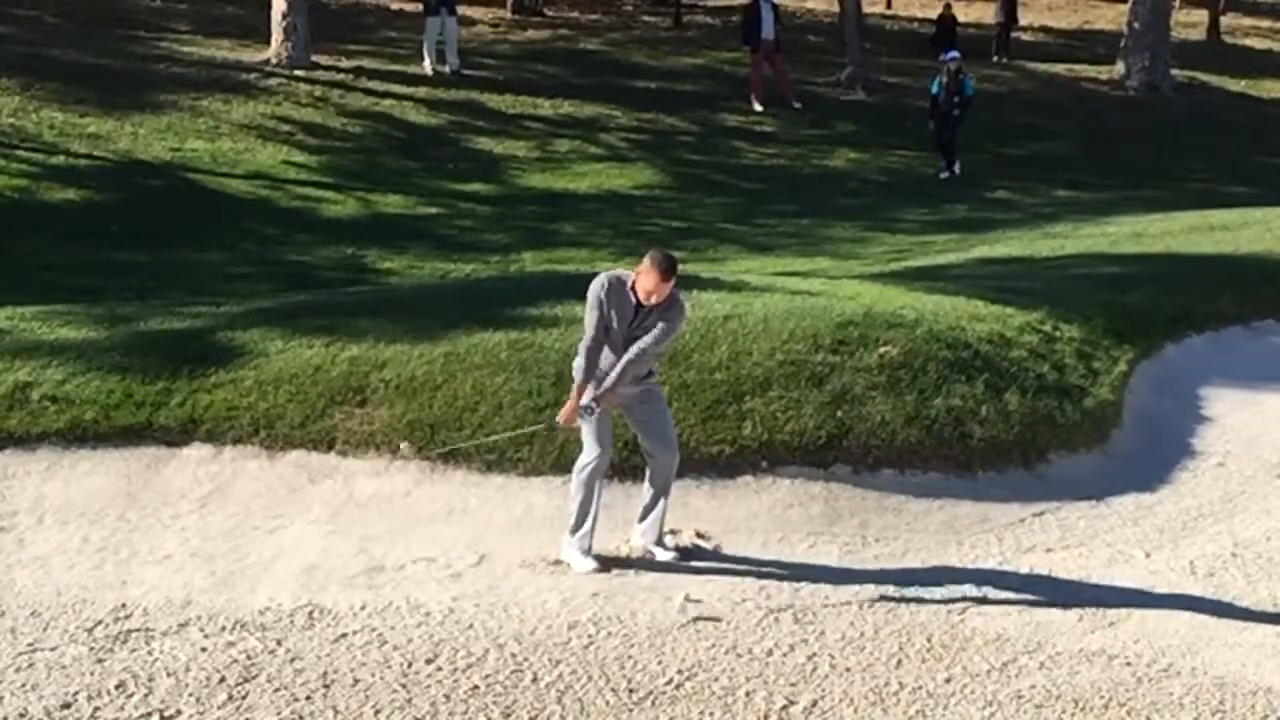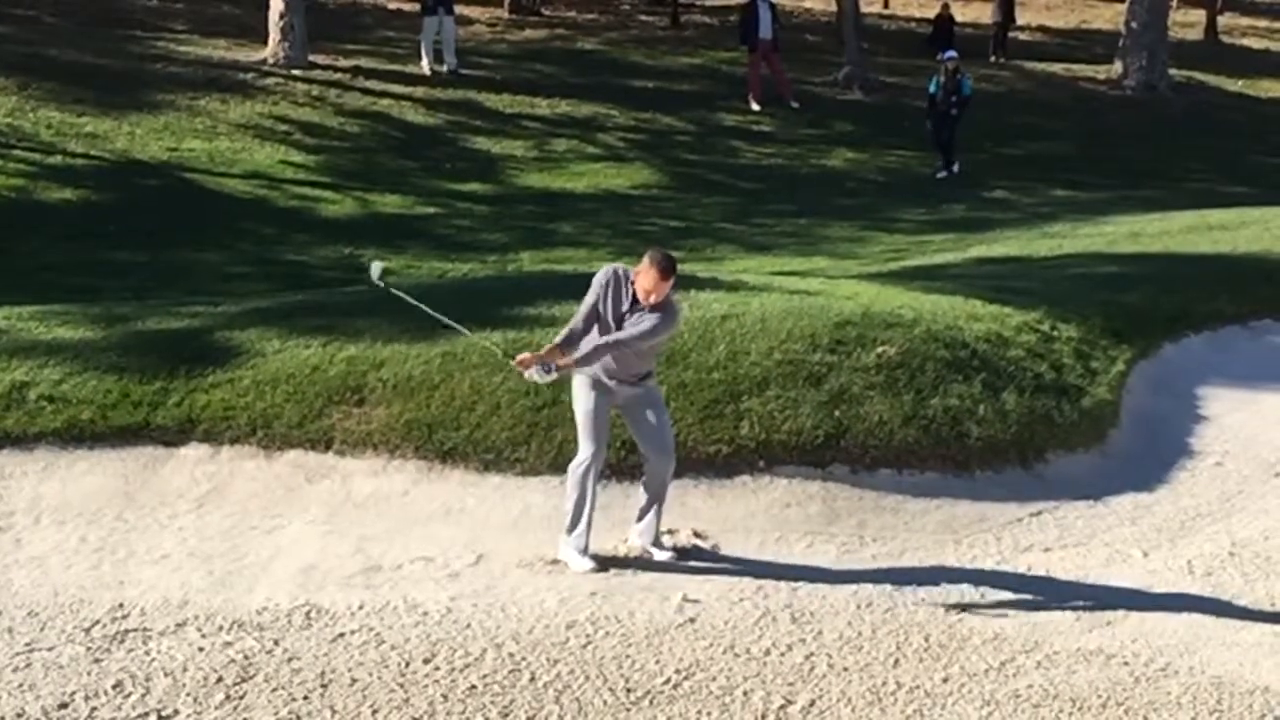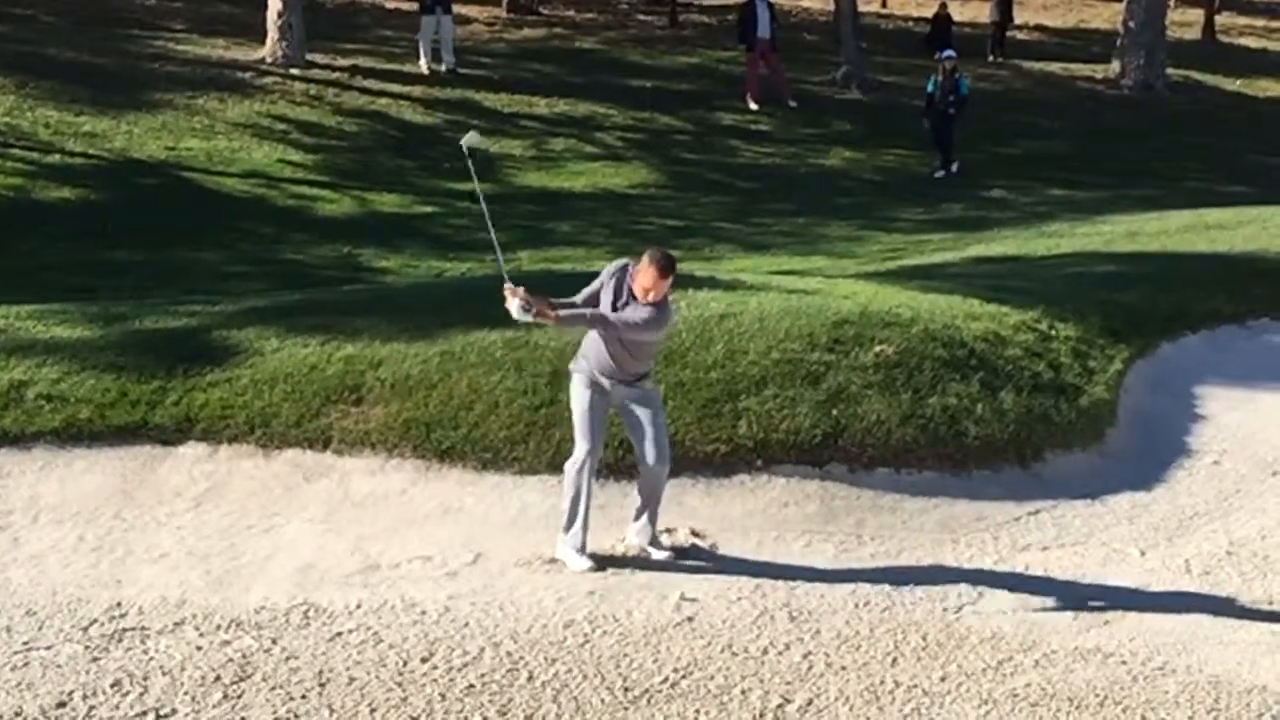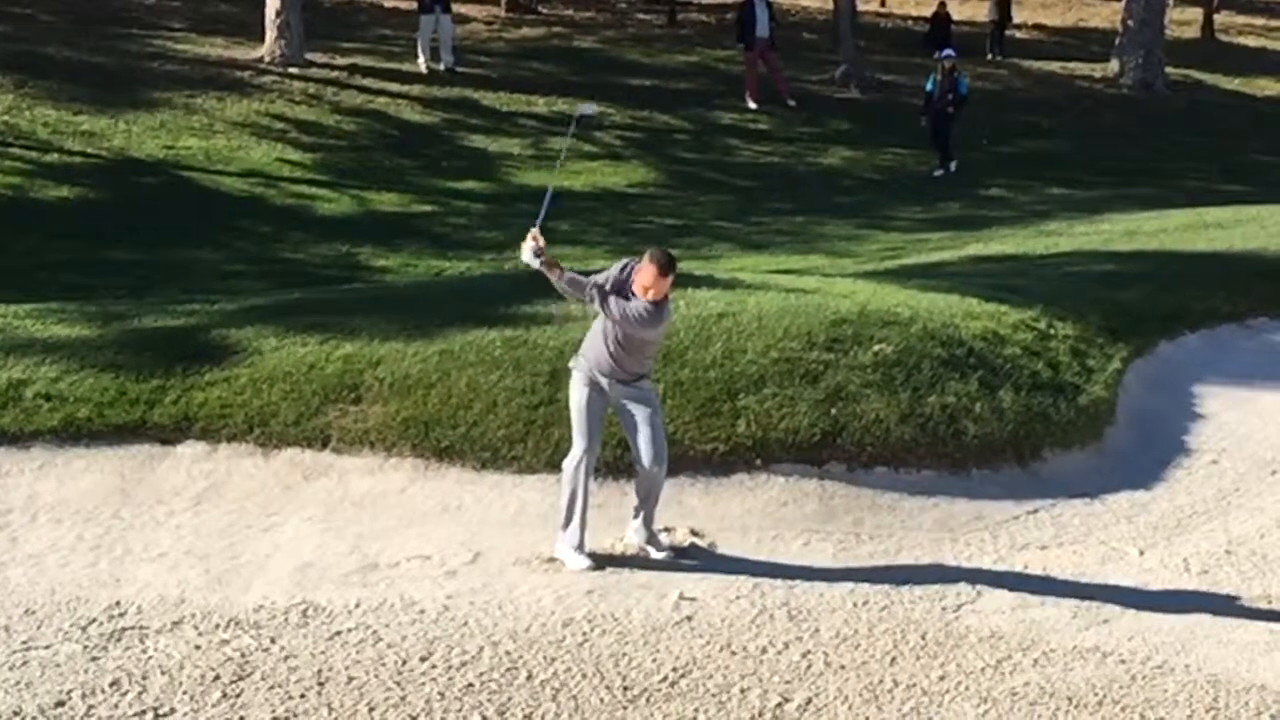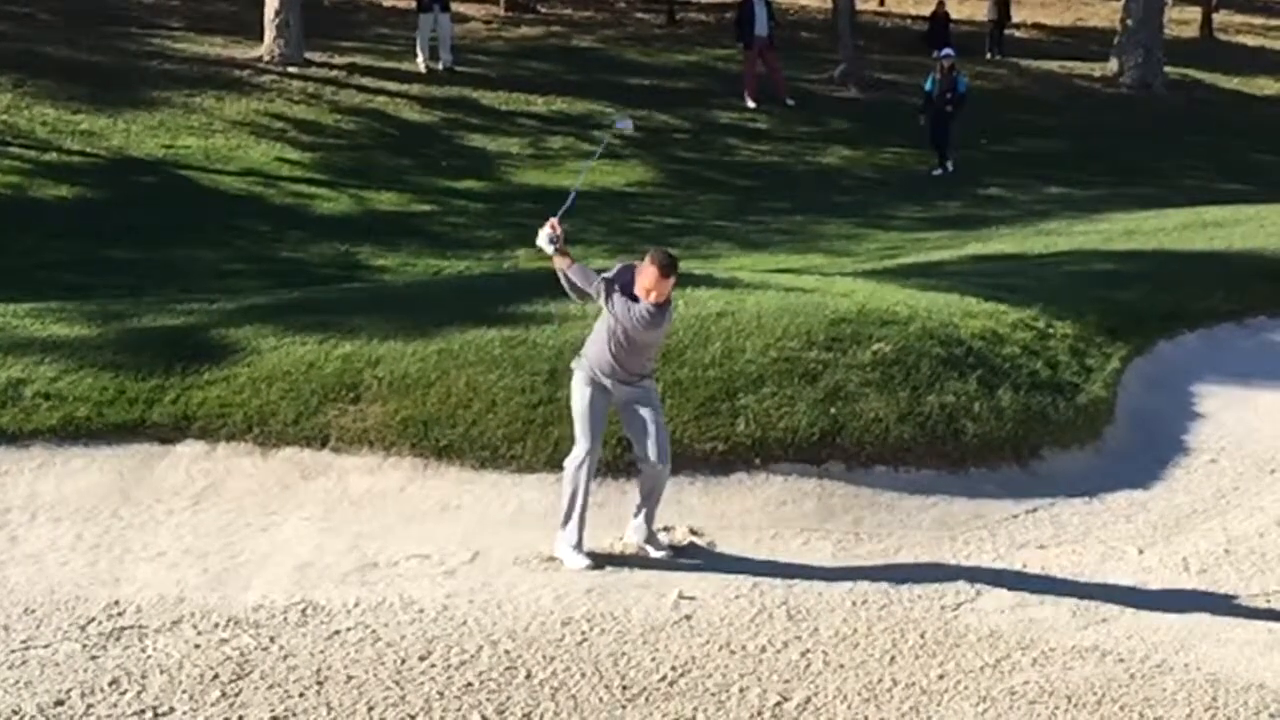
dt=0.4s
person 1, frame 1
left shoulder: (674, 309)
right shoulder: (605, 286)
left elbow: (638, 354)
right elbow: (592, 344)
left wrist: (604, 400)
right wrist: (576, 397)
left hip: (639, 382)
right hip: (595, 375)
left knee: (666, 454)
right knee: (597, 454)
left ankle: (647, 535)
right ankle: (576, 544)
person 1, frame 2
left shoulder: (667, 315)
right shoulder: (610, 277)
left elbow: (617, 343)
right elbow: (582, 323)
left wrist: (567, 364)
right wrist: (545, 354)
left hip: (638, 385)
right hip: (592, 377)
left knee: (662, 458)
right knee: (591, 454)
left ankle: (645, 534)
right ankle: (572, 543)
person 1, frame 3
left shoulder: (659, 316)
right shoulder: (619, 271)
left elbow: (601, 321)
right elbow: (580, 304)
left wrist: (549, 316)
right wrist: (537, 301)
left hip: (635, 386)
right hip: (591, 376)
left knee: (657, 462)
right knee: (587, 453)
left ankle: (642, 533)
right ankle: (570, 542)
person 1, frame 4
left shoulder: (655, 316)
right shoulder: (626, 268)
left elbow: (597, 298)
right elbow: (583, 290)
left wrist: (553, 270)
right wrist: (547, 261)
left hip: (634, 386)
right hip: (590, 375)
left knee: (654, 462)
right knee: (584, 451)
left ankle: (641, 531)
right ankle: (569, 542)
person 1, frame 5
left shoulder: (655, 318)
right shoulder: (626, 271)
left elbow: (603, 292)
right elbow: (581, 292)
left wrist: (565, 260)
right wrist: (557, 255)
left hip: (635, 386)
right hip: (592, 375)
left knee: (658, 461)
right knee: (586, 450)
left ankle: (641, 530)
right ankle: (568, 540)
